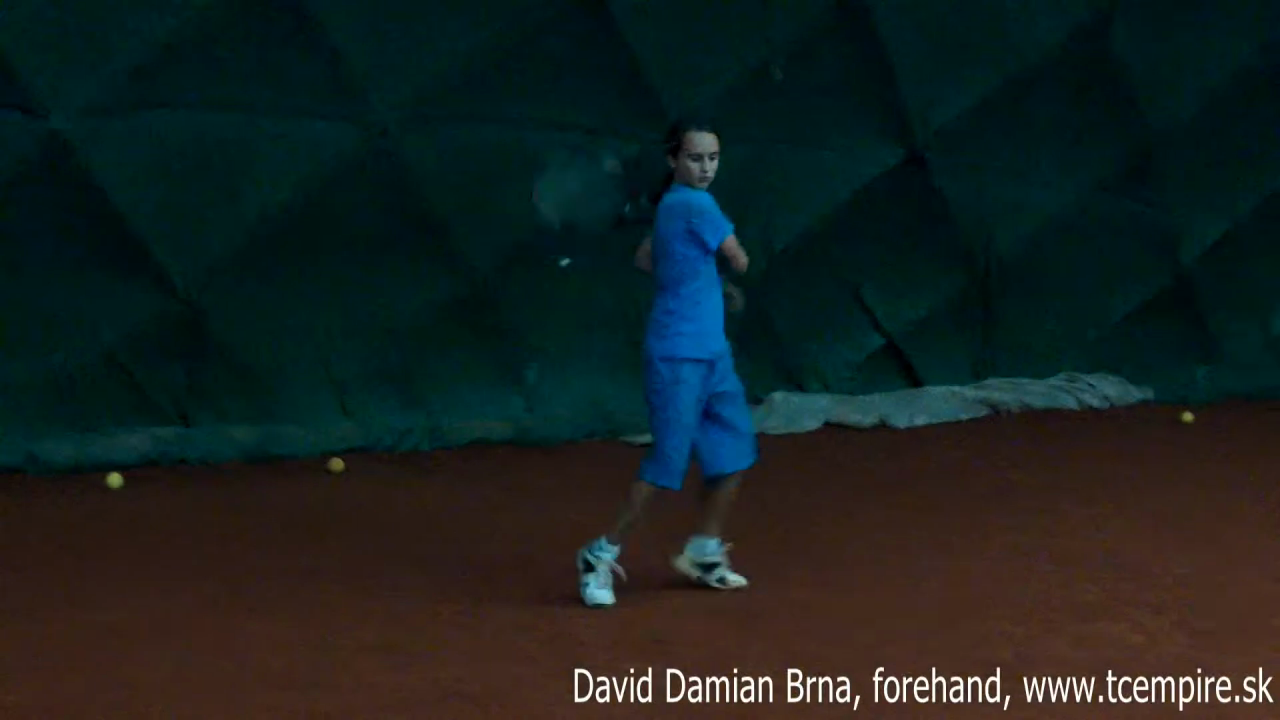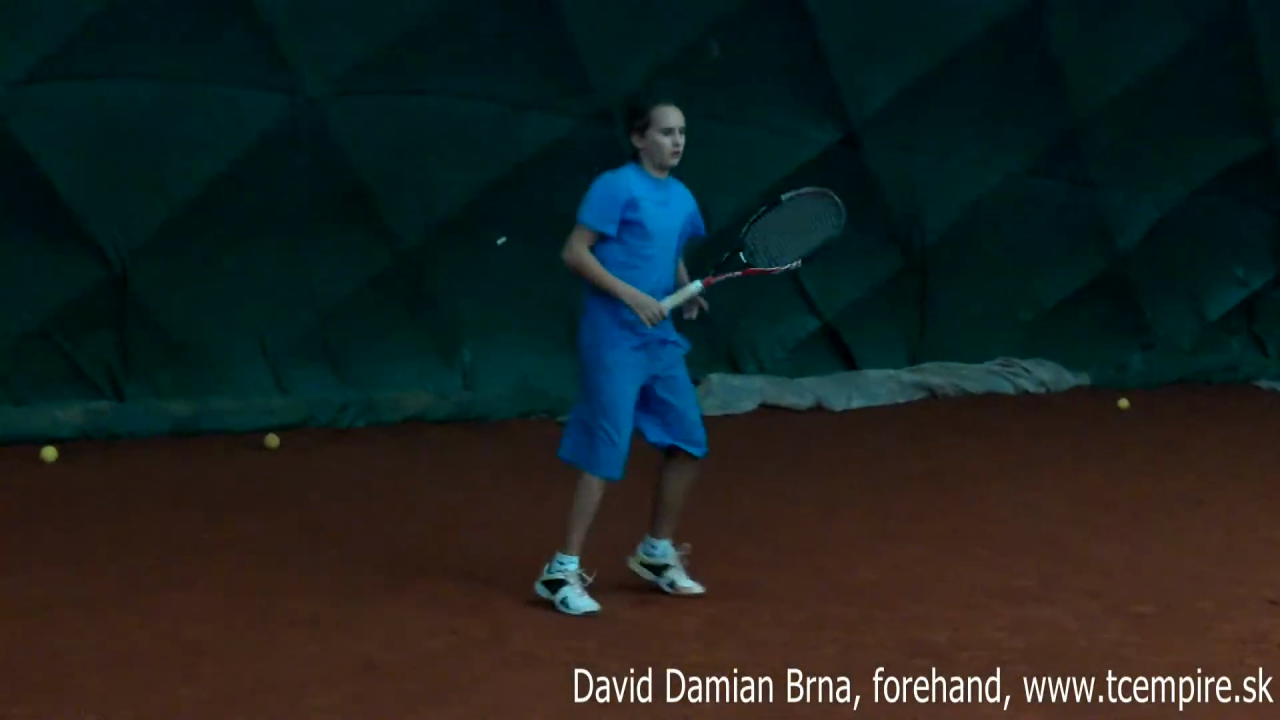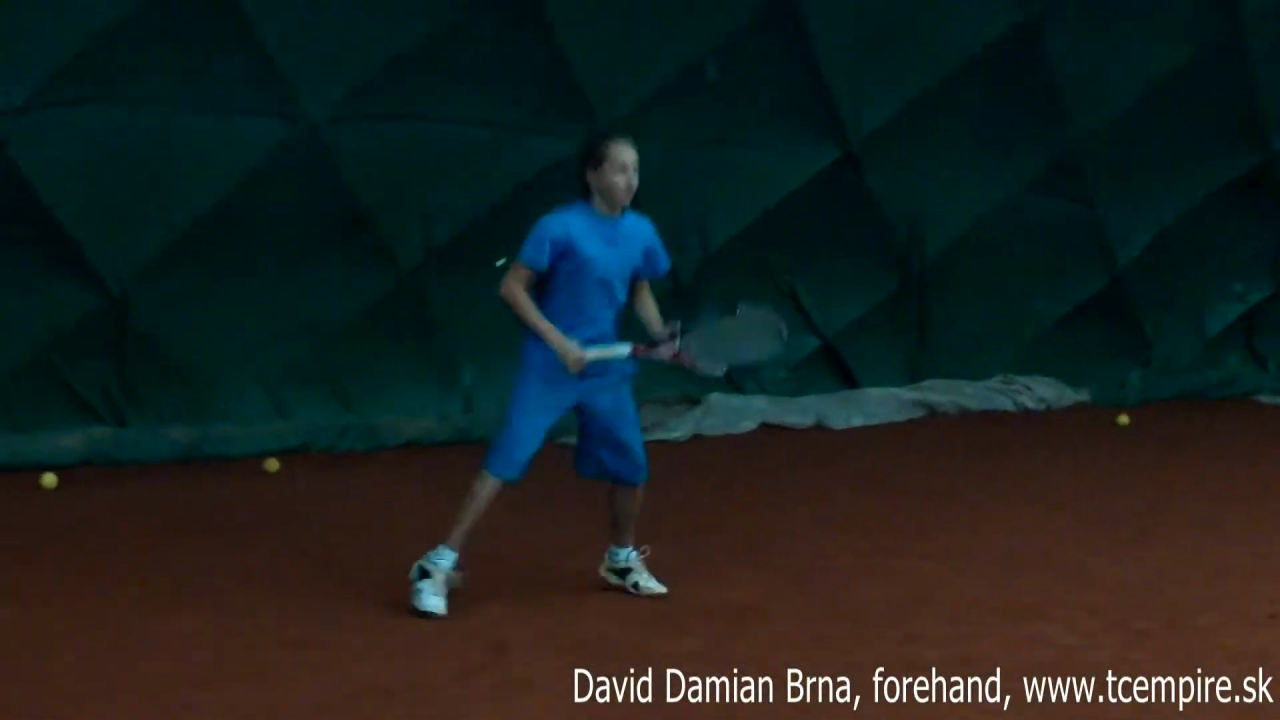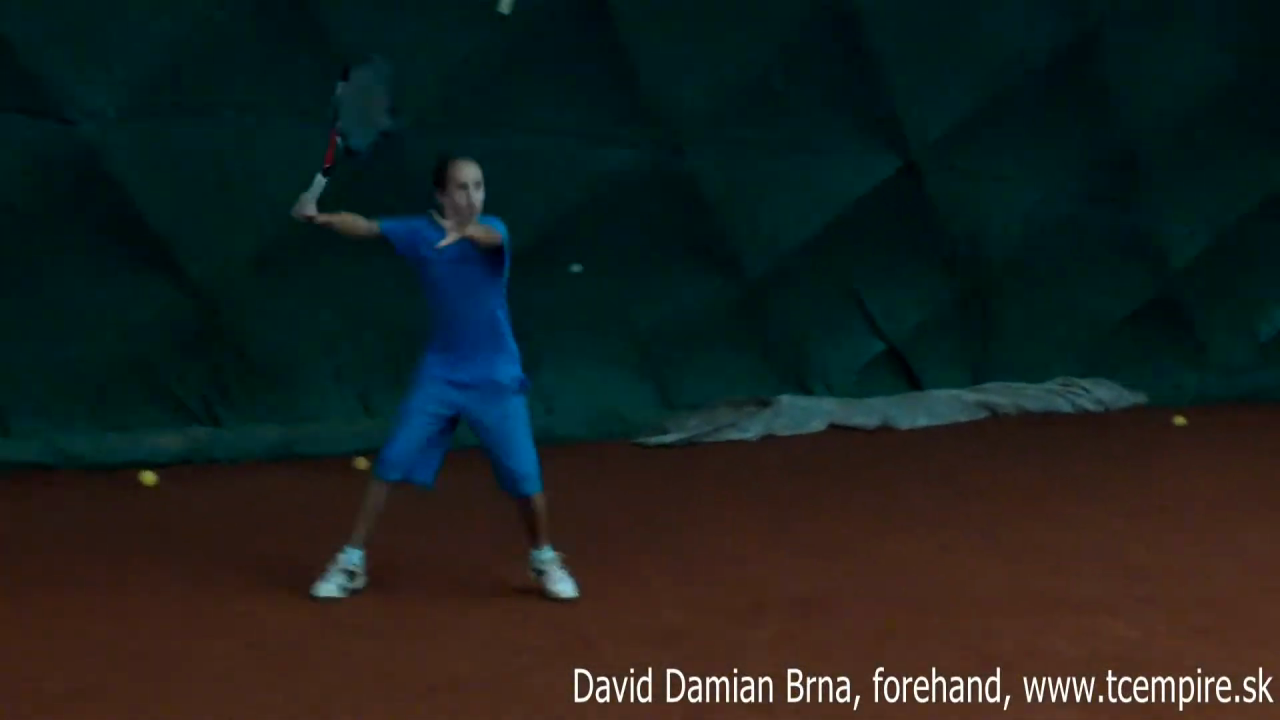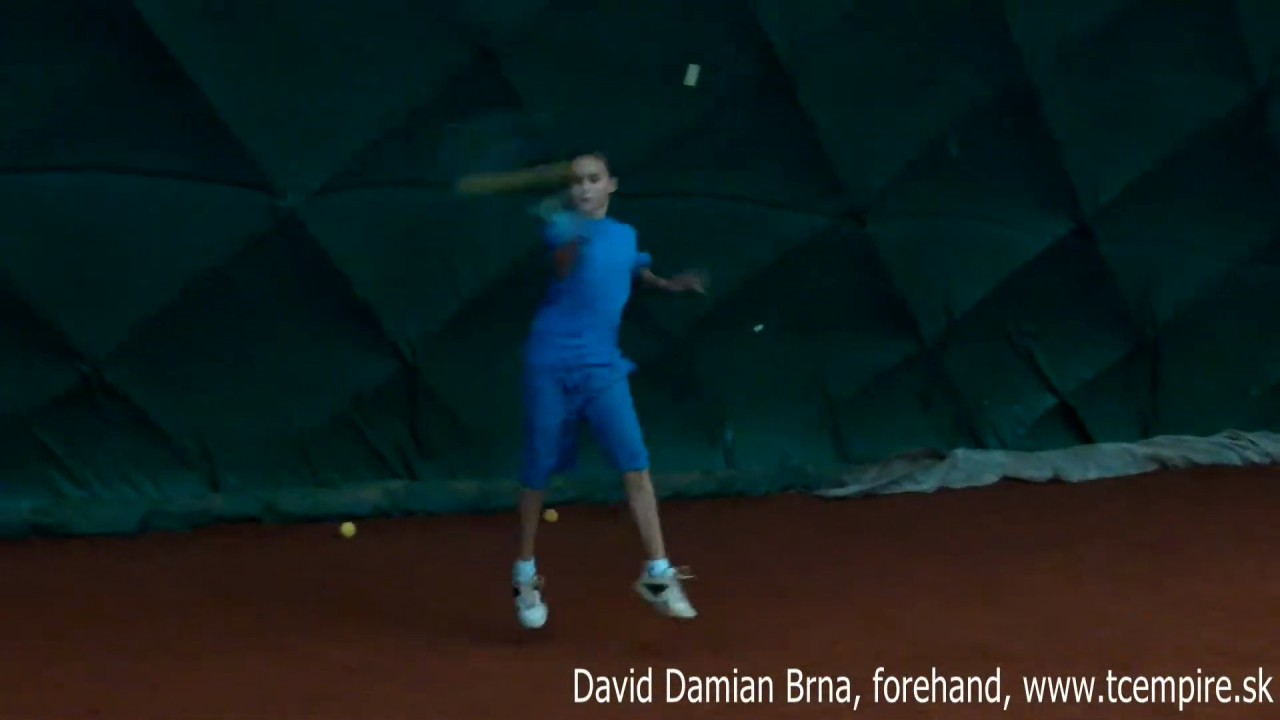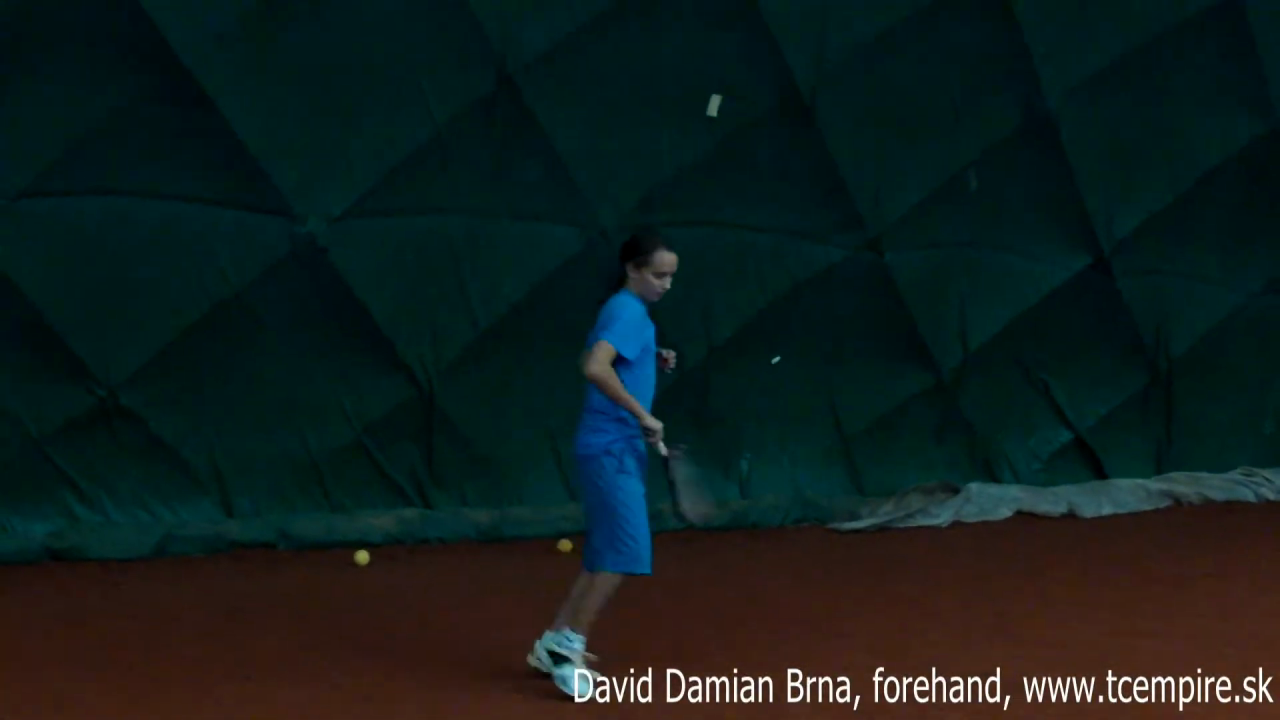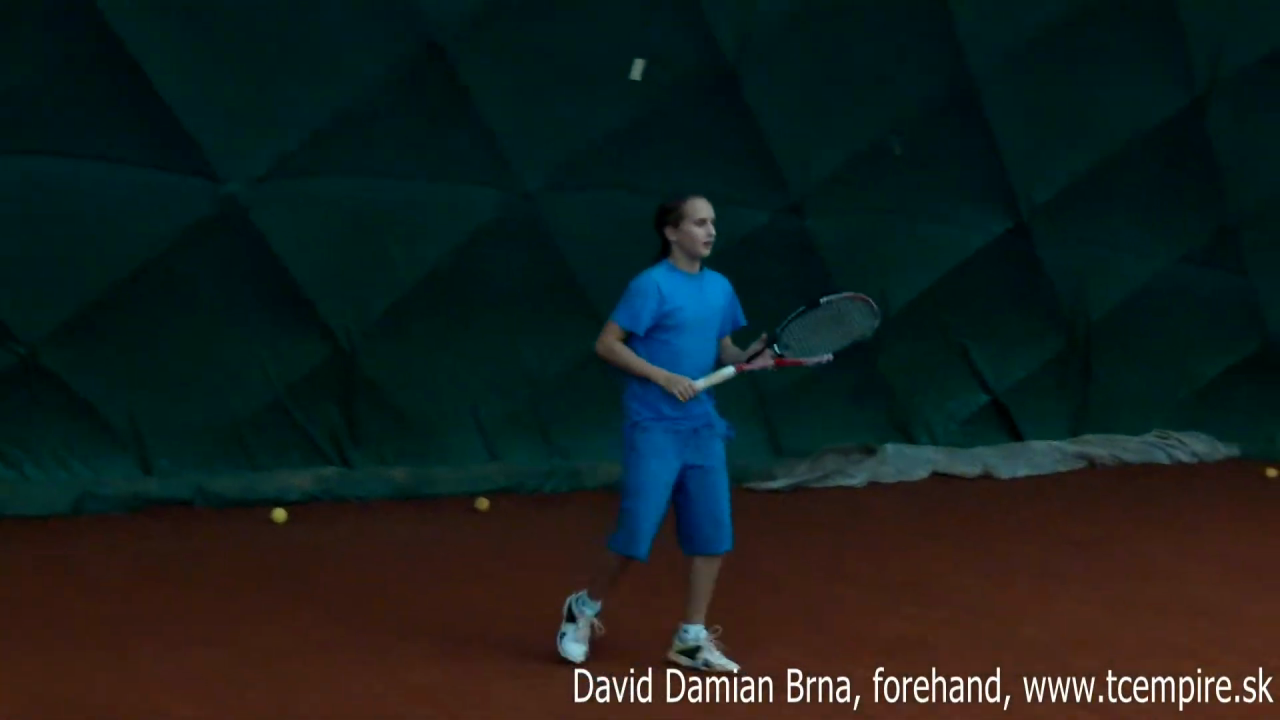
dt=0.7s
person 1, frame 1
left shoulder: (675, 204)
right shoulder: (694, 204)
left elbow: (645, 260)
right elbow: (739, 262)
right wrist: (723, 280)
left hip: (711, 352)
right hip: (678, 355)
left knee: (736, 450)
right knee: (667, 461)
left ankle: (704, 551)
right ankle: (603, 553)
person 1, frame 2
left shoulder: (683, 198)
right shoulder: (615, 185)
right elbow: (573, 254)
left wrist: (688, 292)
right wrist: (629, 296)
left hip: (661, 339)
right hip: (612, 339)
left knee: (687, 443)
right knee: (604, 452)
left ankle: (655, 553)
right ankle: (562, 569)
person 1, frame 3
left shoulder: (642, 233)
right shoulder: (559, 228)
left elbow: (640, 294)
right elbow: (511, 288)
left wrist: (660, 333)
right wrist: (557, 342)
left hip: (604, 366)
right hip: (547, 365)
left knee: (631, 465)
right knee: (507, 459)
left ankle: (622, 560)
right ankle: (440, 563)
person 1, frame 4
left shoulder: (492, 229)
right shoulder: (422, 233)
left elbow: (489, 237)
right elbow: (364, 224)
left wrist: (464, 229)
right wrist: (318, 216)
left hip: (496, 378)
right hip: (439, 373)
left knee: (524, 480)
right knee: (395, 463)
left ankle: (544, 559)
right ankle: (350, 561)
person 1, frame 5
left shoulder: (626, 236)
right shoulder: (561, 226)
left elbow: (640, 275)
right elbow: (559, 268)
left wrist: (670, 283)
right wrist: (569, 246)
left hip: (601, 368)
right hip: (550, 366)
left knee: (633, 464)
right knee: (537, 471)
left ankle: (658, 574)
right ankle: (526, 574)
person 1, frame 6
left shoulder: (630, 312)
right shoulder: (626, 313)
right elbow: (596, 369)
left wrist: (653, 362)
right wrist: (641, 414)
left hip: (623, 448)
right hip: (609, 448)
left knee: (606, 555)
right knee: (626, 554)
left ankle: (556, 644)
right ankle: (568, 645)
person 1, frame 7
left shoulder: (720, 288)
right shoulder: (650, 285)
right elbow: (606, 344)
left wrist: (746, 357)
right wrist: (663, 377)
left hip: (702, 427)
right hip: (652, 428)
left knee: (713, 533)
right knee: (636, 533)
left ankle: (692, 638)
right ankle: (584, 607)
